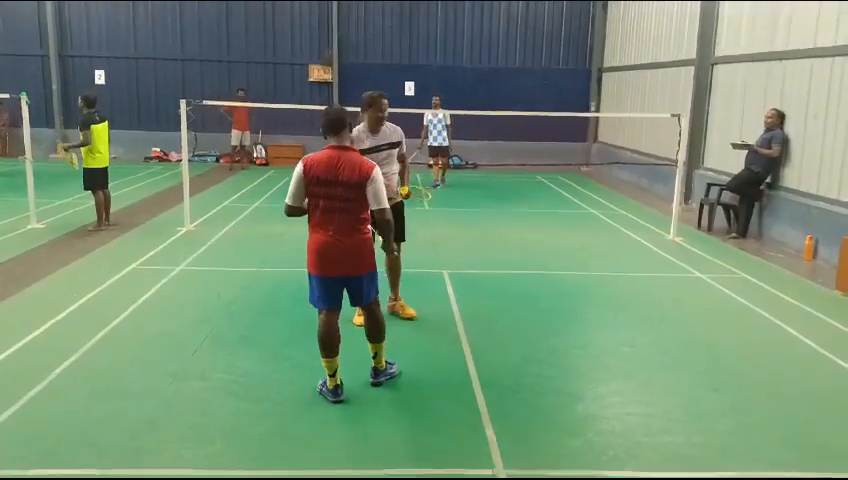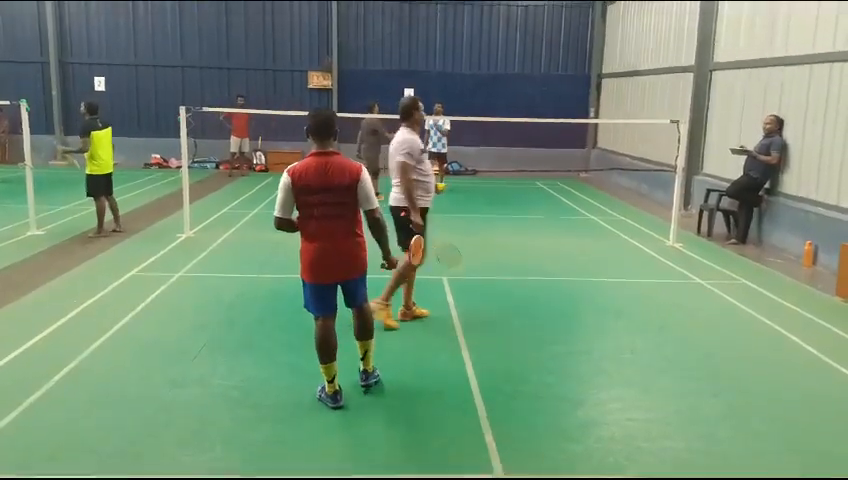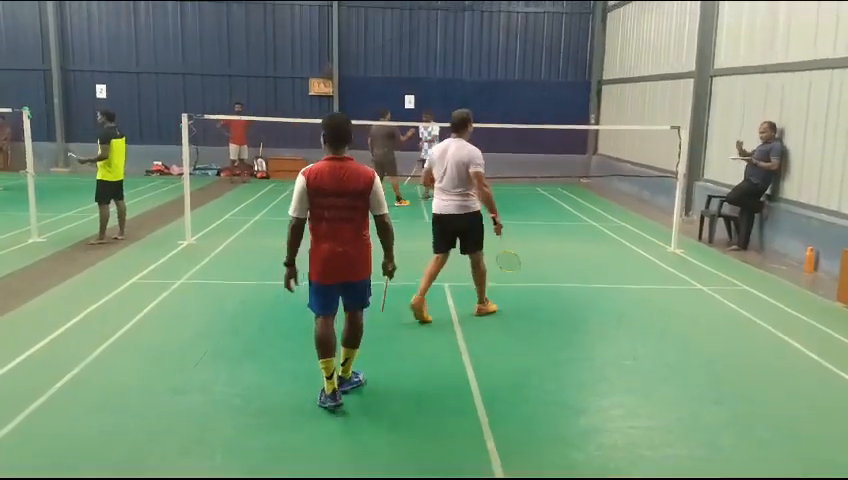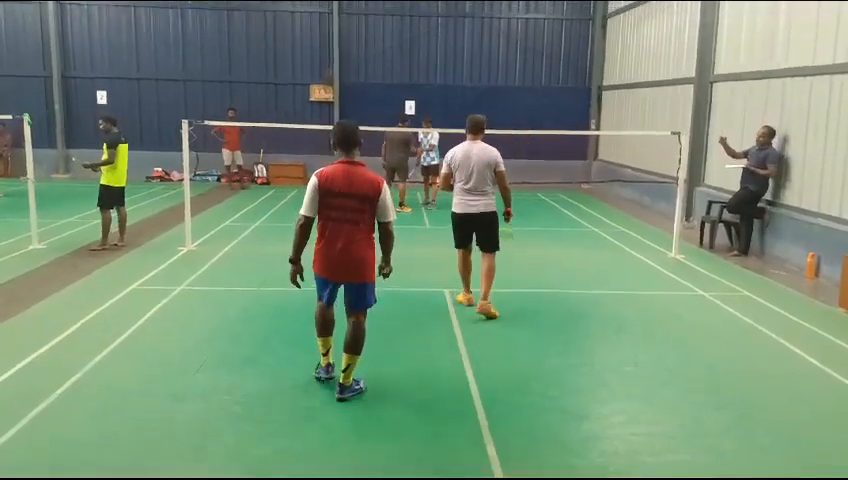
dt=0.5s
person 1, frame 1
left shoulder: (307, 164)
right shoulder: (368, 168)
left elbow: (291, 210)
right elbow: (383, 217)
right wrist: (389, 243)
left hip: (322, 252)
right hip: (358, 252)
left knee: (327, 313)
right knee: (371, 307)
left ankle: (333, 383)
right ankle: (379, 368)
person 1, frame 2
left shoulder: (293, 173)
right shoulder: (355, 170)
left elbow: (280, 222)
right elbow: (374, 217)
right wrist: (387, 252)
left hip: (316, 259)
right hip: (352, 256)
left knee: (324, 319)
right knee: (361, 308)
left ankle: (331, 388)
right ankle: (367, 370)
person 1, frame 3
left shoulder: (309, 175)
right shoulder: (368, 176)
left elbow: (295, 224)
right elbow: (383, 223)
left wrist: (290, 263)
right wrist: (389, 258)
left hip: (323, 261)
right hip: (357, 261)
left knee: (324, 320)
right knee: (354, 314)
left ankle: (330, 388)
right ankle: (345, 374)
person 1, frame 4
left shoulder: (320, 177)
right shoulder: (377, 182)
left elbow: (304, 223)
right elbow: (386, 229)
left wrist: (295, 260)
right wrist: (386, 260)
left hip: (327, 260)
right hip: (361, 262)
left knee: (324, 306)
right knee: (356, 317)
left ankle: (326, 364)
right ankle: (346, 382)
person 2, frame 1
left shoulder: (396, 132)
right shoulder: (354, 138)
left elbow: (403, 161)
left wrist: (404, 185)
left hip: (393, 203)
left knee: (394, 251)
left ankle: (395, 301)
person 2, frame 2
left shoulder: (409, 137)
right shoulder: (408, 140)
right elbow: (404, 179)
left wrist: (431, 185)
right wrist: (414, 212)
left hip: (412, 206)
right hip: (409, 207)
left ankle: (408, 307)
right ankle: (382, 302)
person 2, frame 3
left shoulder: (436, 149)
right shoulder: (472, 152)
left elbow: (427, 179)
right elbow: (482, 187)
right wrist: (495, 215)
left hip: (440, 211)
right hip: (467, 212)
left knee: (439, 257)
right knee: (476, 257)
left ankle: (420, 298)
right ankle: (482, 303)
person 2, frame 4
left shoulder: (453, 153)
right shoulder: (492, 153)
left elbow: (444, 185)
right elbow: (503, 185)
right wrist: (508, 206)
left hip: (460, 210)
right hip: (486, 210)
left knee: (463, 252)
right knee: (488, 255)
left ankle: (467, 294)
right ankle: (484, 301)
person 3, frame 1
left shoulder: (85, 120)
right shoulder: (102, 117)
left elbow: (86, 141)
left wrist: (70, 146)
left hip: (92, 162)
right hip: (104, 160)
left knee: (97, 191)
right knee: (105, 190)
left ankle: (100, 223)
right ankle: (107, 219)
person 3, frame 2
left shoulder: (86, 126)
right shoulder: (106, 124)
left elbow: (85, 148)
left wrist: (68, 150)
left hip: (95, 169)
right hip: (107, 166)
left knee: (99, 198)
right knee: (109, 196)
left ankle: (100, 230)
right ankle: (118, 224)
person 3, frame 3
left shoulder: (105, 133)
right shoulder: (119, 132)
left elbow: (104, 155)
left wrist: (87, 160)
right wrist: (96, 161)
left hip: (106, 175)
right hip: (118, 174)
left knee: (103, 204)
right knee: (119, 201)
left ankle: (101, 236)
right ankle: (122, 232)
person 3, frame 4
left shoulder: (111, 138)
right shoulder: (121, 138)
left elbow: (111, 160)
left wrist: (92, 165)
right wrist: (100, 167)
left hip: (110, 180)
right hip: (120, 180)
left knee: (105, 209)
right knee: (120, 208)
left ankle: (104, 242)
right ankle: (121, 239)
person 4, frame 1
left shoulder: (778, 134)
right shoulder: (767, 132)
left elbow: (775, 153)
left wrist: (756, 149)
right wrist: (750, 146)
left hip: (758, 171)
right hip: (753, 169)
left knee: (732, 185)
right knee: (746, 201)
left ankle: (757, 194)
right ankle: (740, 232)
person 4, frame 2
left shoulder: (777, 141)
right shoulder: (765, 138)
left elbow: (774, 160)
left wrist: (755, 155)
right wrist: (748, 151)
left hip: (756, 177)
right hip: (751, 175)
left knee: (731, 191)
right knee: (745, 206)
left ankle: (757, 200)
right ankle: (740, 237)
person 4, frame 3
left shoulder: (776, 146)
right shoulder: (762, 145)
left elbow: (774, 166)
right elbow: (747, 155)
left wrist: (755, 162)
right wrist: (740, 149)
left hip: (758, 182)
right hip: (752, 181)
left knee: (732, 197)
right knee: (746, 212)
left ankle: (759, 206)
right ankle: (741, 244)
person 4, frame 4
left shoulder: (772, 153)
right shoulder: (754, 149)
left elbow: (772, 173)
right elbow: (735, 155)
left wrist: (753, 169)
right wrist: (725, 145)
left hip: (755, 188)
right hip: (747, 187)
left knee: (731, 206)
right knee: (745, 218)
left ankle: (760, 212)
right ankle: (742, 249)
